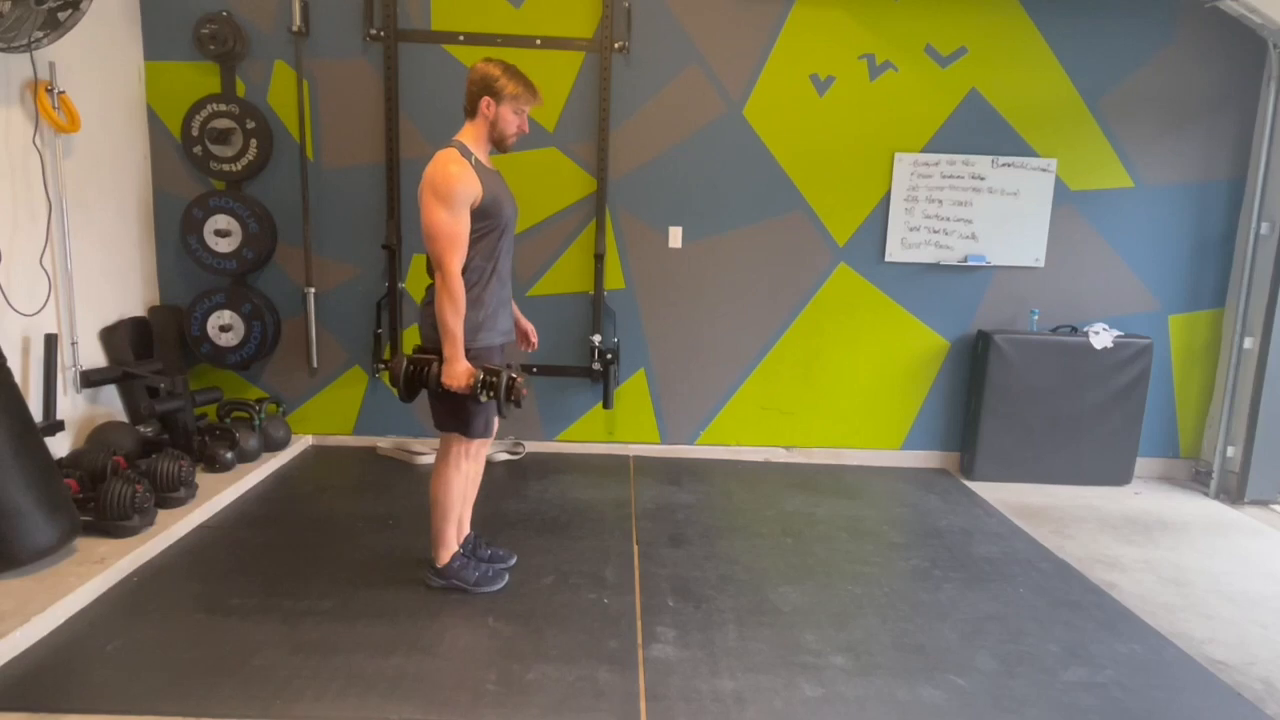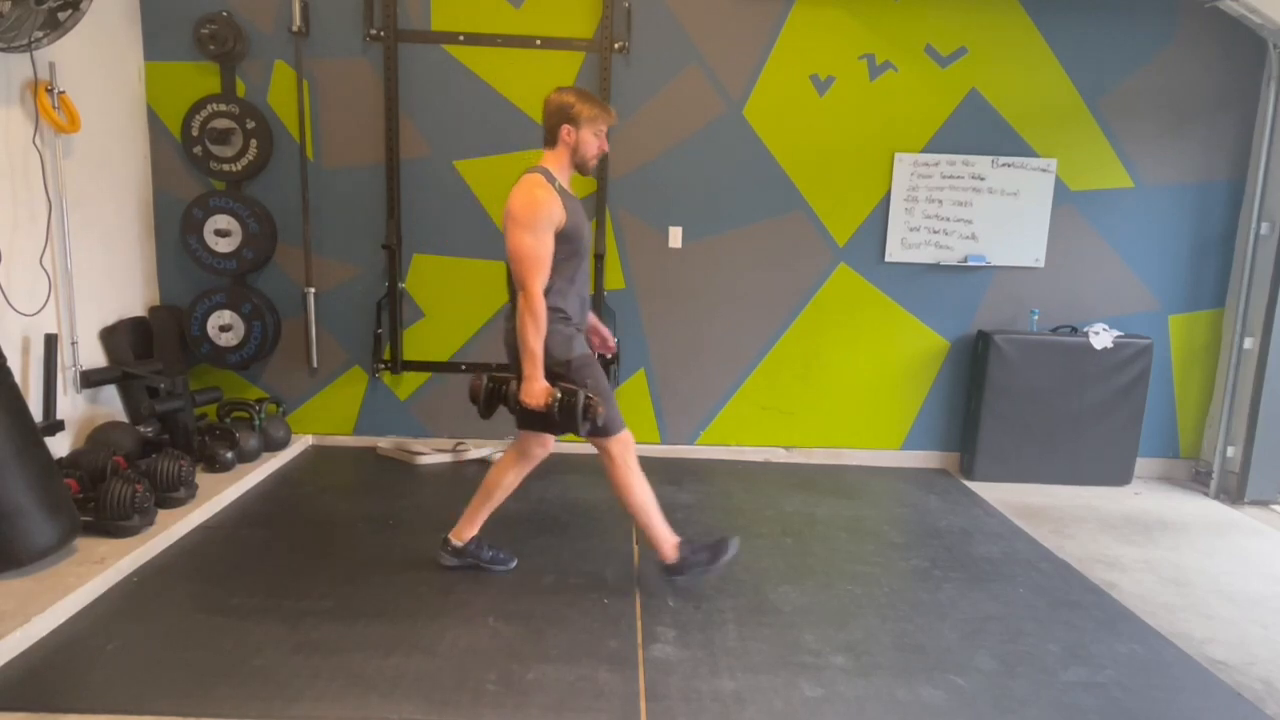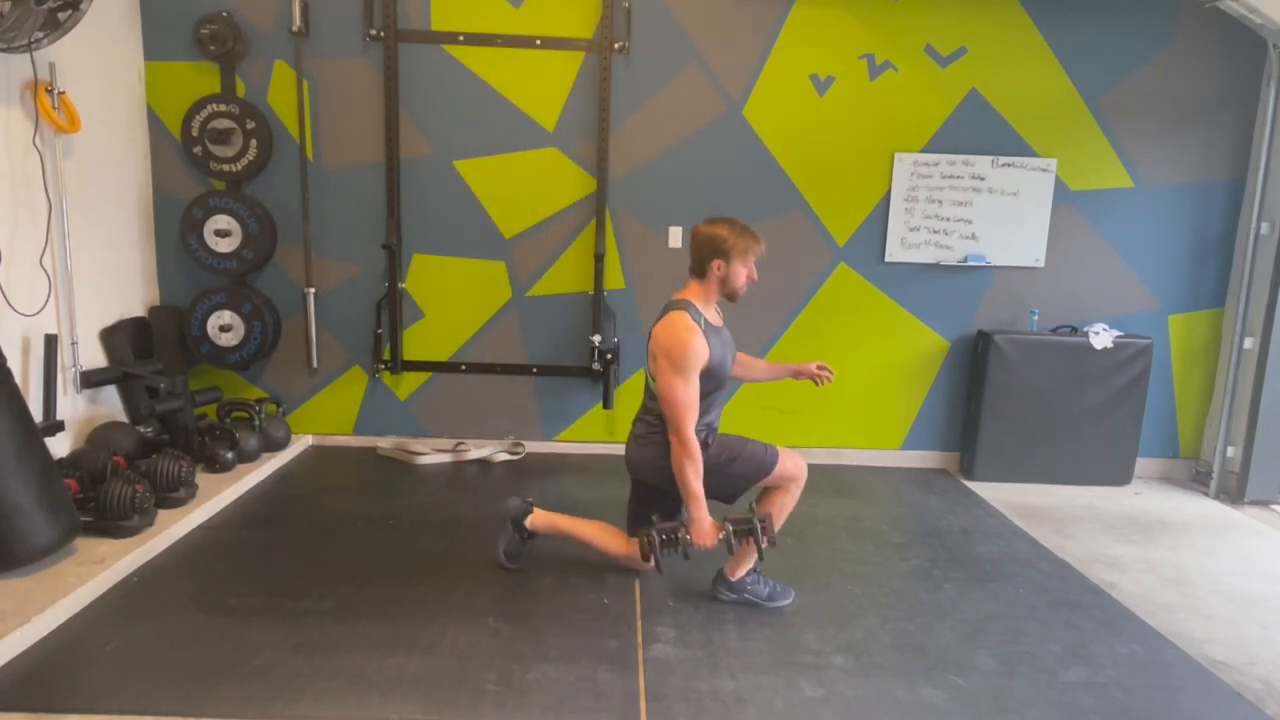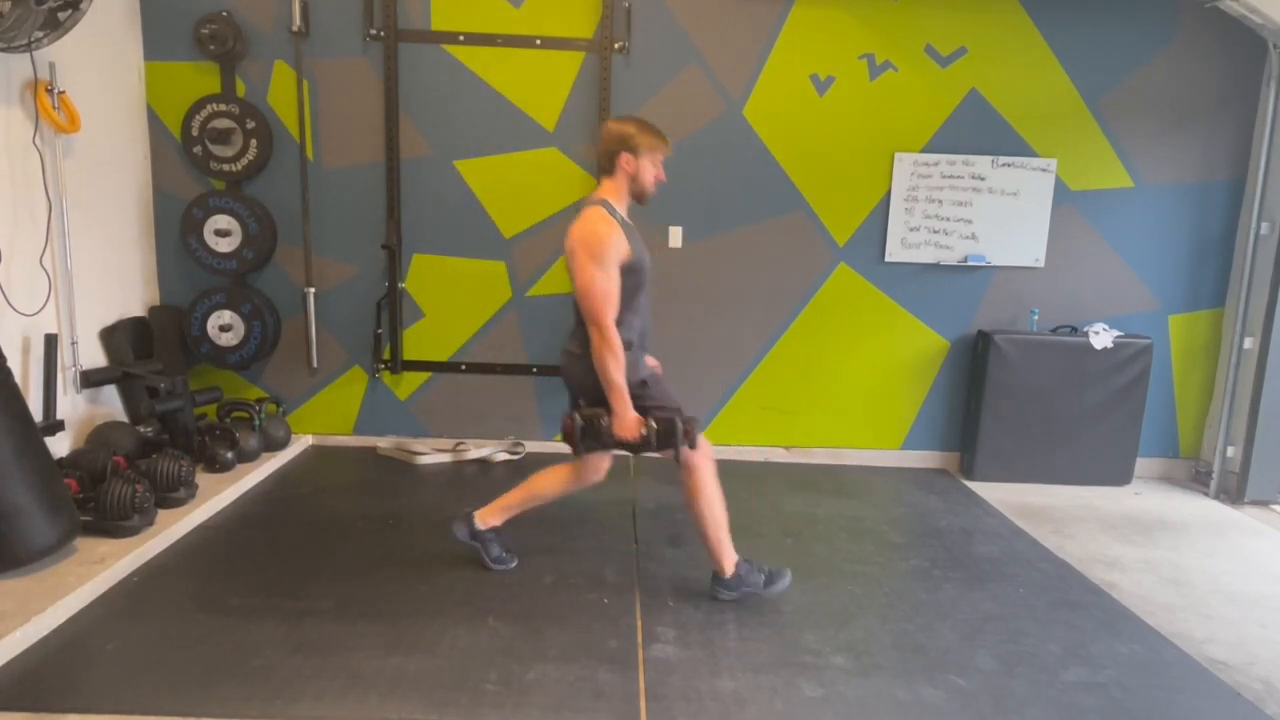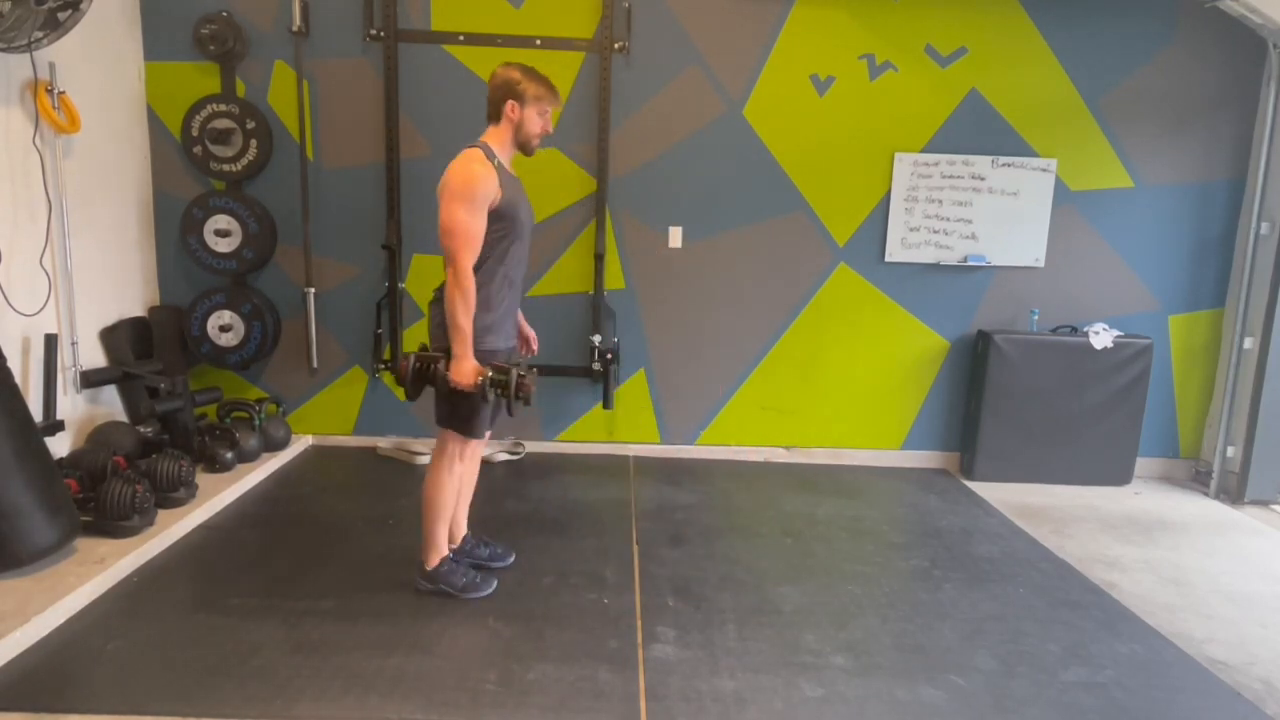
dt=0.7s
person 1, frame 1
left shoulder: (481, 167)
right shoulder: (452, 170)
right elbow: (449, 272)
left wrist: (514, 314)
right wrist: (454, 355)
left hip: (489, 330)
right hip: (465, 336)
left knee: (482, 437)
right knee: (461, 445)
left ankle: (461, 539)
right ankle: (445, 562)
person 1, frame 2
left shoulder: (555, 190)
right shoulder: (536, 194)
right elbow: (530, 292)
left wrist: (588, 320)
right wrist: (533, 374)
left hip: (560, 338)
right hip: (552, 346)
left knee: (532, 447)
right knee: (618, 444)
left ankle: (460, 541)
right ankle: (673, 554)
person 1, frame 3
left shoulder: (705, 309)
right shoulder: (682, 333)
left elbow: (727, 364)
right elbow: (682, 435)
left wrist: (793, 370)
right wrist: (698, 513)
left hip: (656, 450)
right hip: (666, 452)
left knee: (638, 555)
right knee: (792, 472)
left ankle: (528, 519)
right ankle: (737, 576)
person 1, frame 4
left shoulder: (611, 217)
right shoulder: (599, 228)
right elbow: (601, 327)
left wrist: (639, 356)
right wrist: (621, 407)
left hip: (616, 362)
right hip: (608, 369)
left knee: (589, 470)
right knee: (694, 454)
left ankle: (482, 523)
right ankle: (730, 572)
person 1, frame 5
left shoulder: (501, 171)
right shoulder: (473, 171)
right elbow: (460, 269)
left wrist: (517, 322)
right wrist: (462, 352)
left hip: (493, 333)
right hip: (471, 337)
left knee: (475, 439)
right knee: (456, 445)
left ankle: (458, 540)
right ankle: (435, 564)
